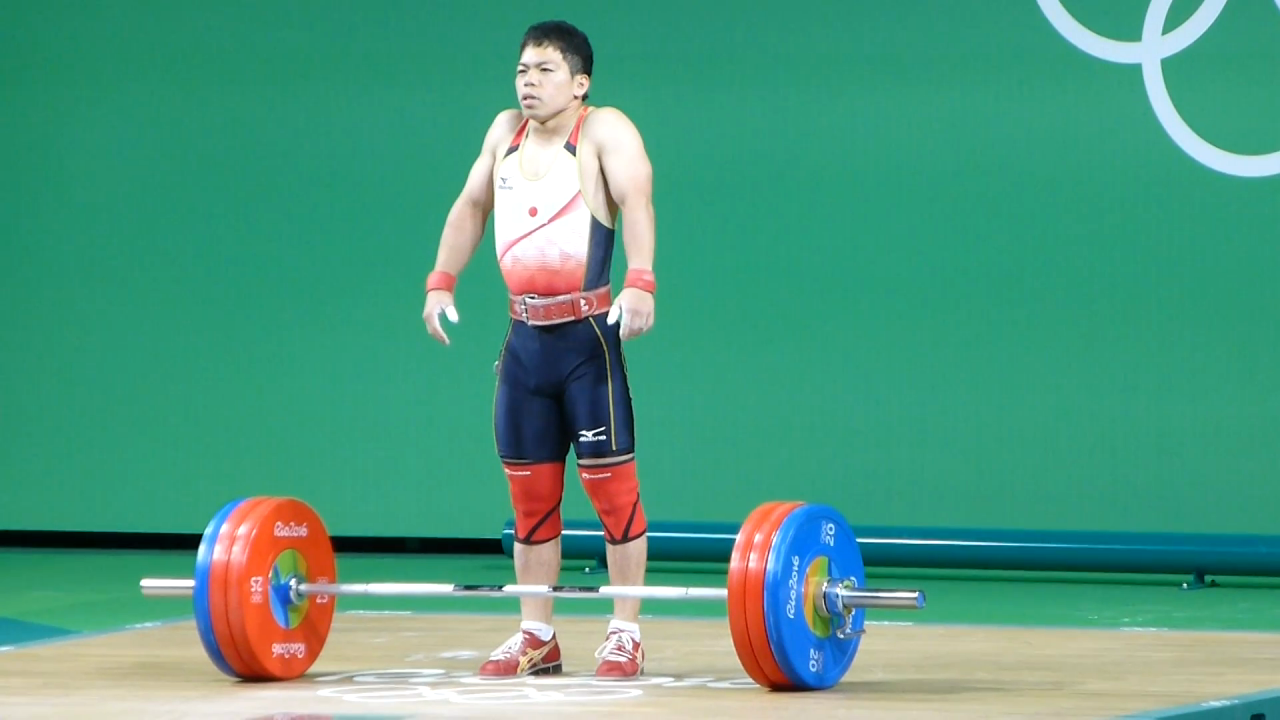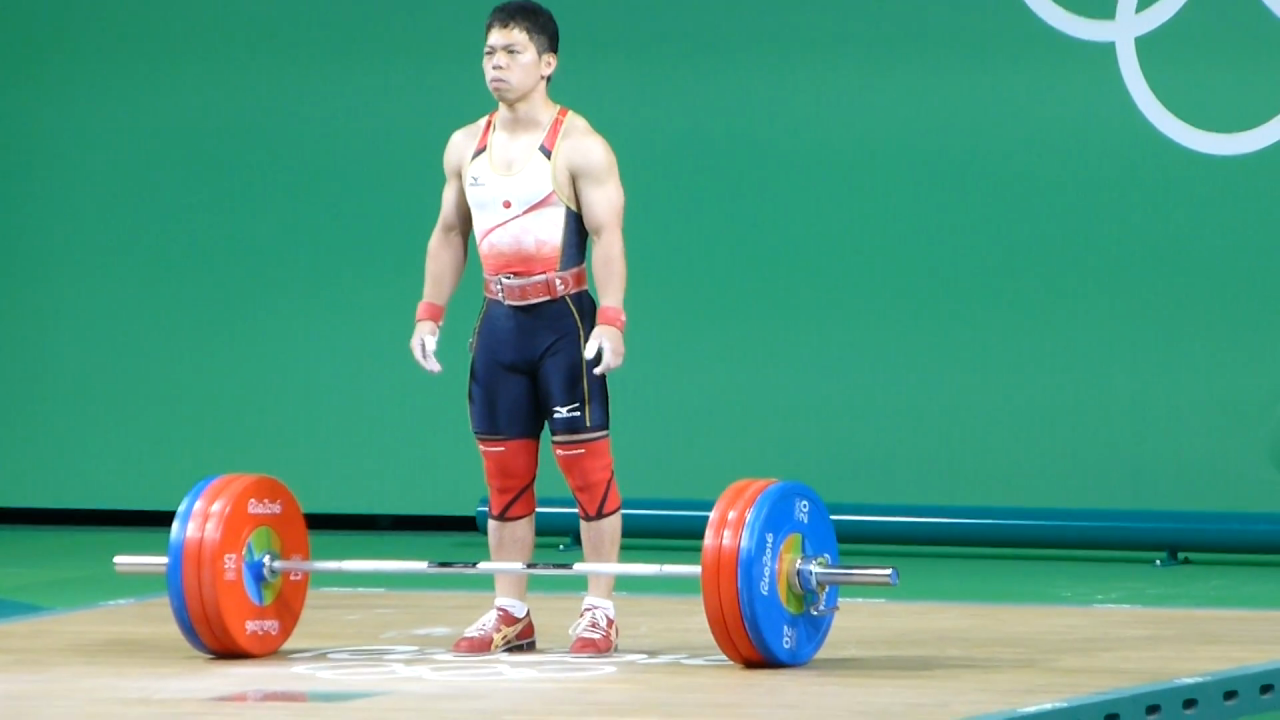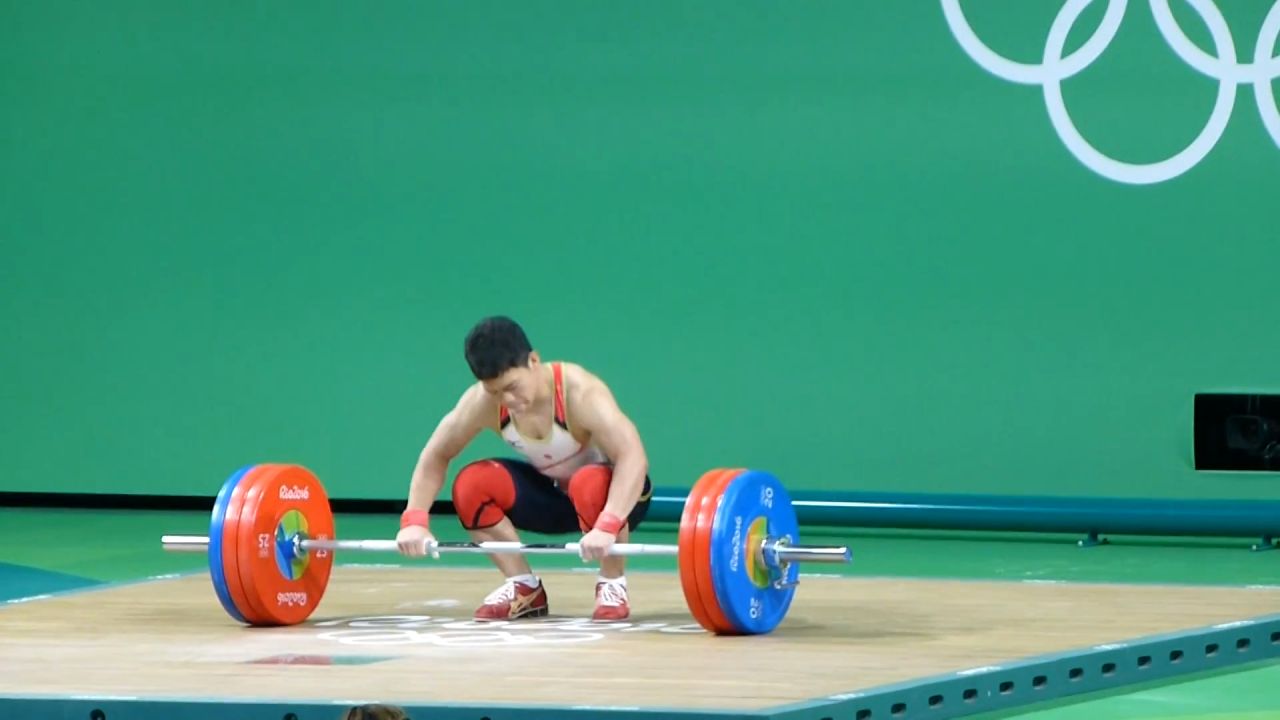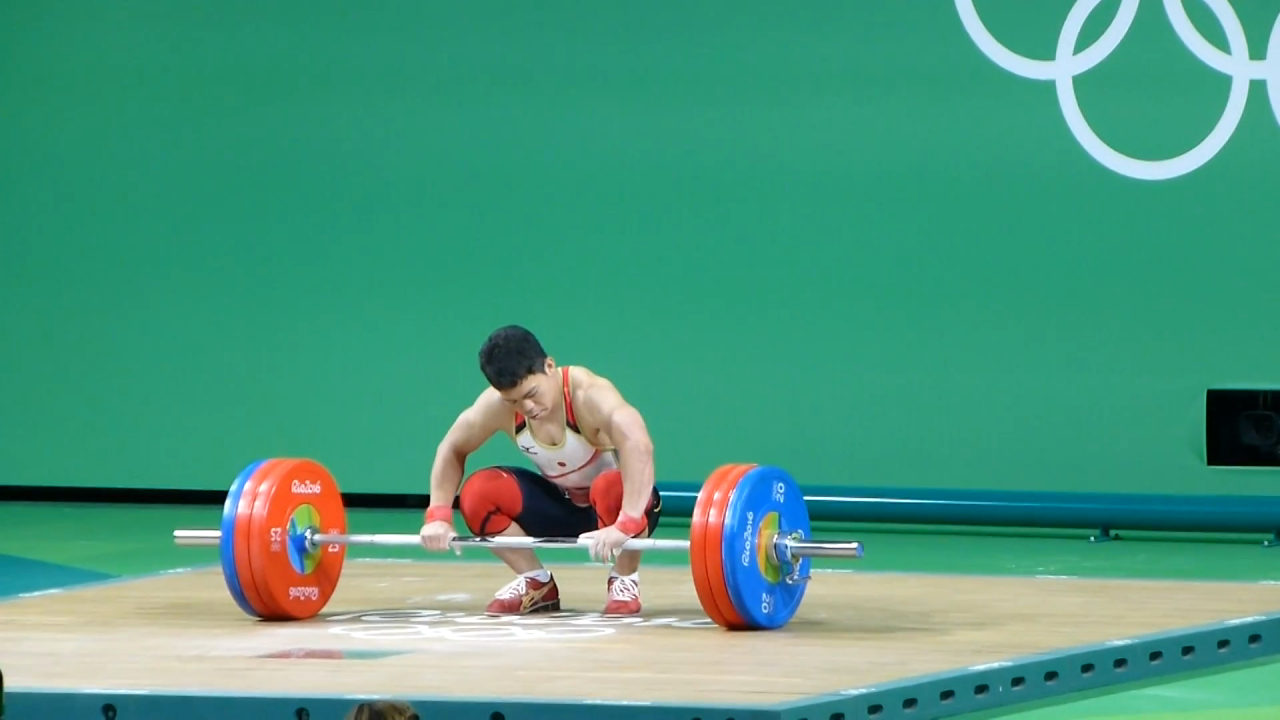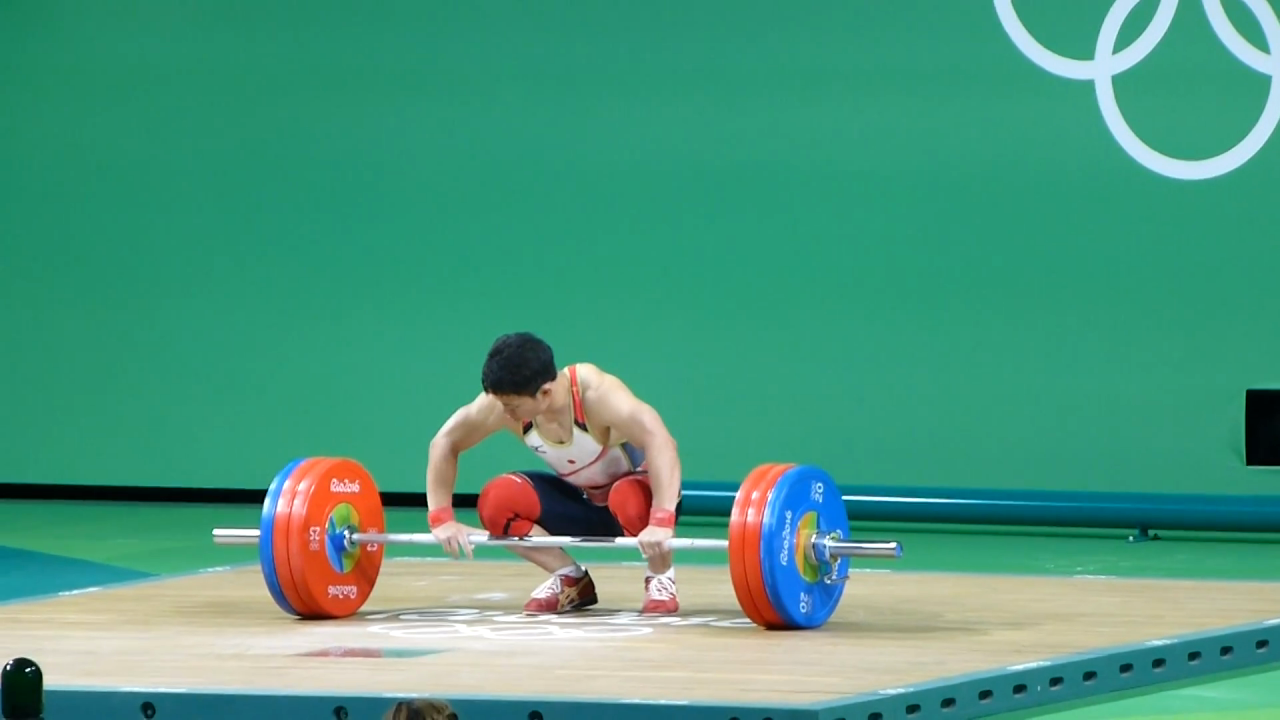
dt=1s
person 1, frame 1
left shoulder: (605, 130)
right shoulder: (506, 131)
left elbow: (637, 202)
right elbow: (469, 206)
left wrist: (640, 282)
right wrist: (440, 282)
left hip: (587, 337)
right hip: (523, 339)
left knee: (611, 486)
right knee: (530, 494)
left ankle: (625, 634)
right ankle: (536, 635)
person 1, frame 2
left shoulder: (579, 144)
right shoulder: (464, 146)
left elbow: (607, 237)
right elbow: (449, 233)
left wrist: (611, 319)
right wrist: (429, 312)
left hip: (564, 320)
right hip: (498, 322)
left knee: (586, 467)
right knee: (505, 475)
left ankle: (599, 610)
right ankle: (510, 613)
person 1, frame 3
left shoulder: (580, 392)
right shoulder: (479, 402)
left elbow: (634, 458)
right elbow: (434, 456)
left wrist: (606, 525)
right wrist: (414, 520)
left hip: (604, 490)
right hip: (550, 490)
left knee: (590, 485)
right knee: (471, 485)
left ankle: (613, 584)
right ankle: (525, 587)
person 1, frame 4
left shoulder: (588, 393)
right shoulder: (496, 404)
left elbow: (638, 445)
right elbow: (452, 450)
left wrist: (624, 525)
right wrist: (438, 516)
left hip: (613, 501)
right hip: (562, 507)
left knee: (611, 488)
right knee: (479, 491)
left ankle: (624, 580)
right ankle: (537, 582)
person 1, frame 5
left shoulder: (597, 392)
right shoulder: (500, 403)
left elbow: (661, 443)
right elbow: (444, 443)
left wrist: (662, 521)
right wrist: (442, 518)
left hip: (637, 492)
right hip: (583, 503)
left knee: (628, 498)
right knee: (497, 501)
left ankle: (660, 578)
right ankle: (571, 579)
